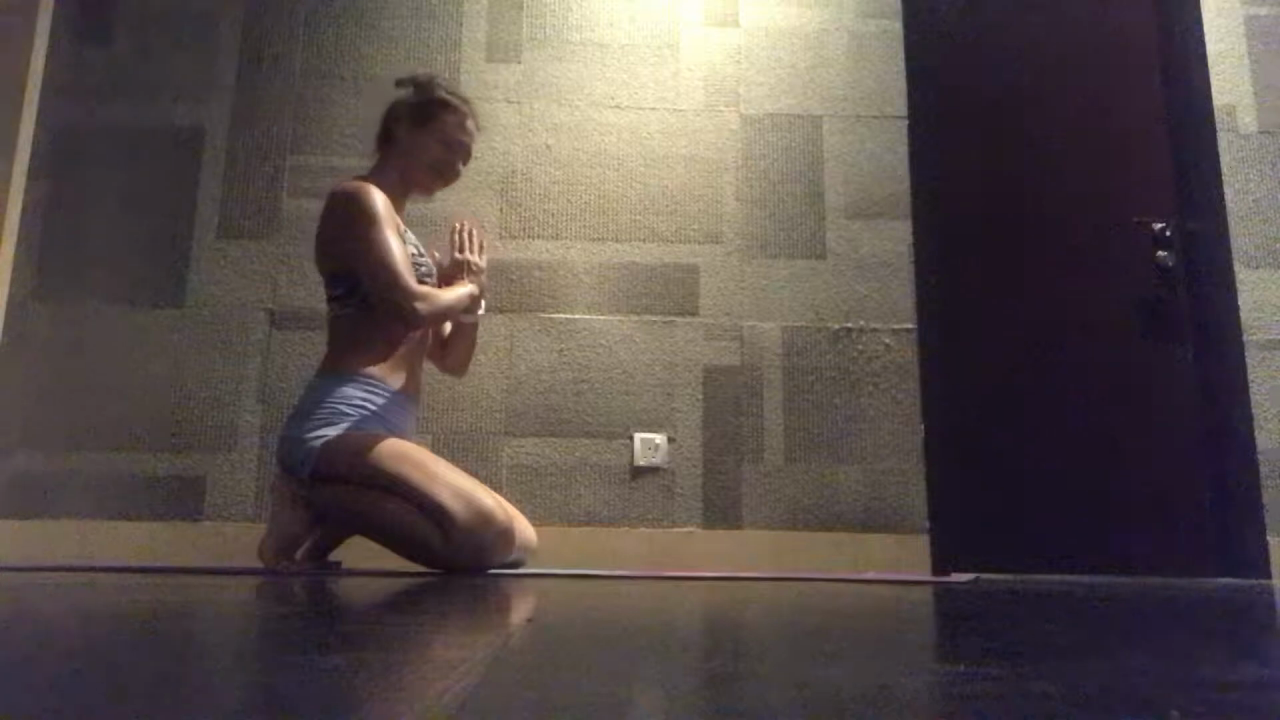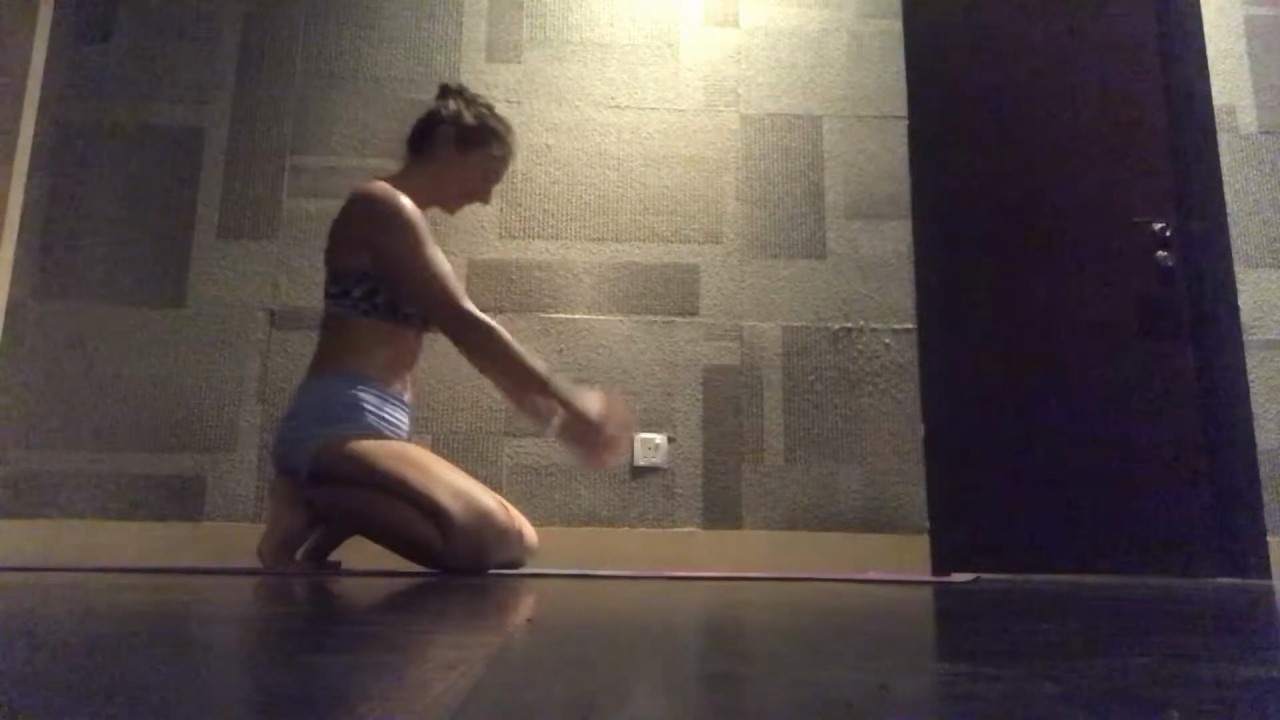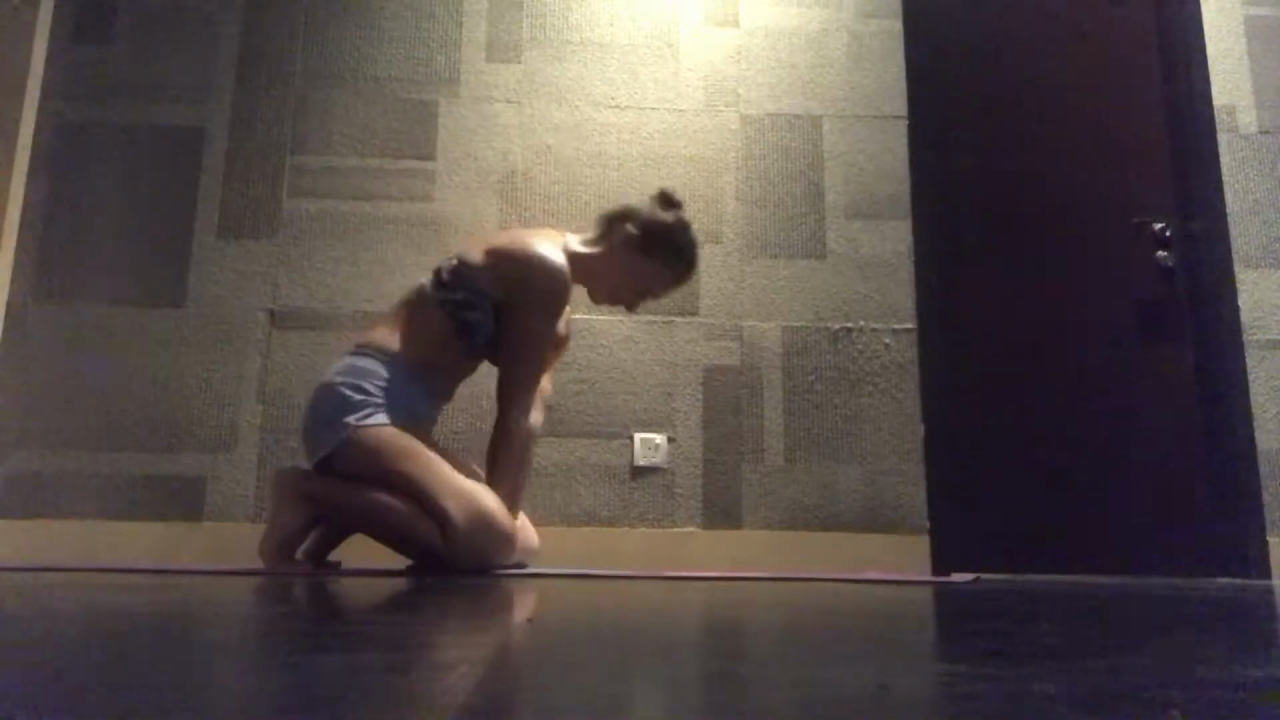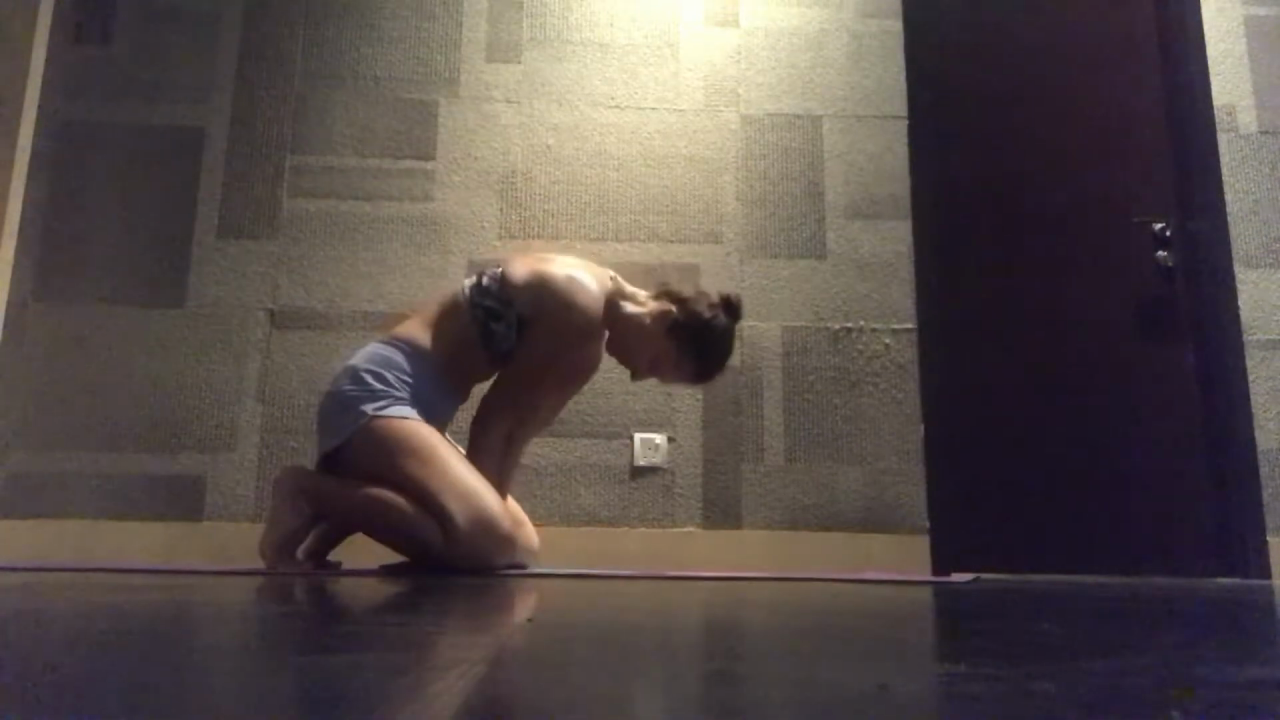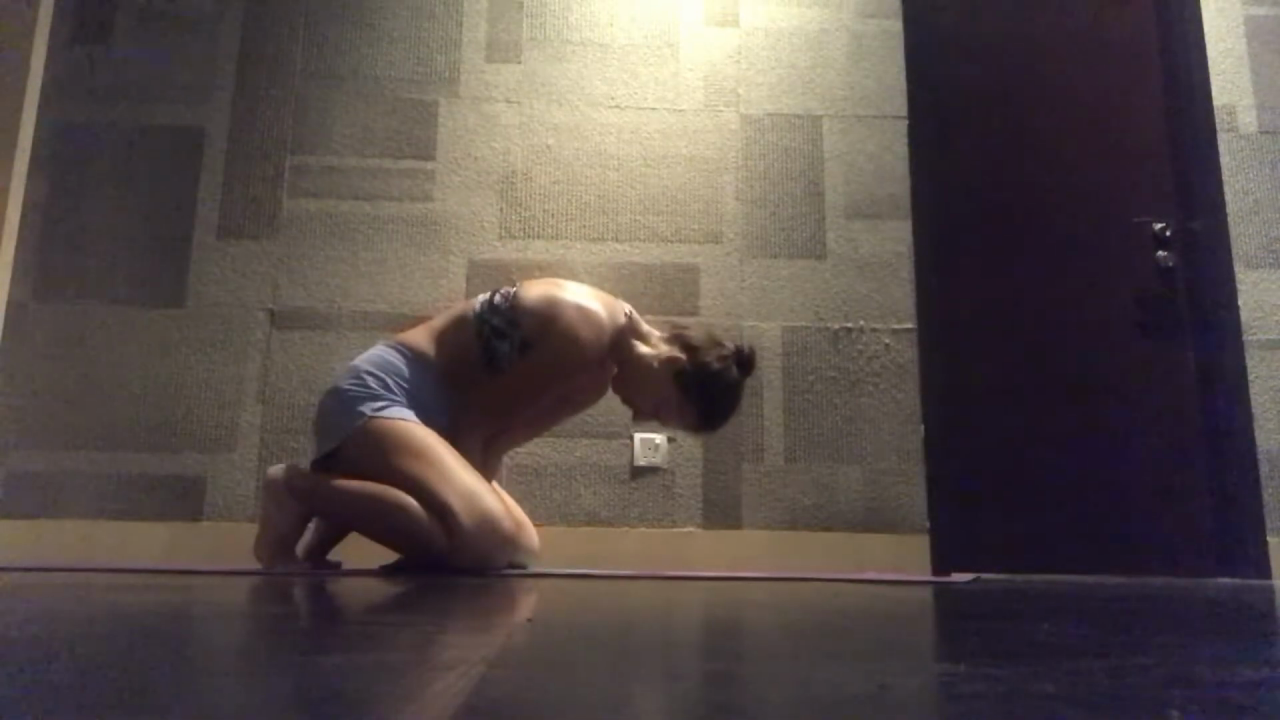
dt=0.7s
person 1, frame 1
left shoulder: (403, 235)
right shoulder: (361, 200)
left elbow: (452, 360)
right elbow: (410, 306)
left wrist: (469, 294)
right wrist: (466, 289)
left hip: (383, 433)
right hip: (342, 426)
left knee: (518, 540)
right knee: (489, 535)
left ankle: (329, 516)
right ankle: (314, 501)
person 1, frame 2
left shoulder: (408, 224)
right shoulder: (383, 204)
left elbow: (478, 349)
right elbow: (463, 323)
left wrist: (554, 417)
right wrist: (568, 400)
left hip: (375, 428)
right hip: (336, 425)
left knee: (519, 541)
right knee: (491, 538)
left ankle: (332, 516)
right ankle: (314, 501)
person 1, frame 3
left shoulder: (557, 328)
right shoulder: (545, 268)
left elbow: (527, 416)
right elbow: (515, 413)
left wrist: (501, 509)
right wrist: (496, 511)
left hip: (400, 412)
right hip: (360, 402)
left knee: (519, 542)
right knee: (489, 539)
left ankle: (332, 509)
right ankle: (309, 492)
person 1, frame 4
left shoulder: (588, 350)
right shoulder: (580, 302)
left elbow: (517, 431)
right elbow: (495, 418)
left wrist: (486, 505)
right wrist: (481, 508)
left hip: (413, 405)
right hip: (378, 392)
left knee: (519, 544)
right knee: (489, 542)
left ankle: (339, 512)
right ankle: (310, 492)
person 1, frame 5
left shoulder: (599, 371)
right shoulder: (587, 330)
left elbow: (491, 438)
right elbow: (474, 424)
left hip: (413, 409)
right hip: (374, 396)
left knee: (518, 546)
right knee: (487, 540)
left ankle: (331, 512)
right ankle: (300, 490)
